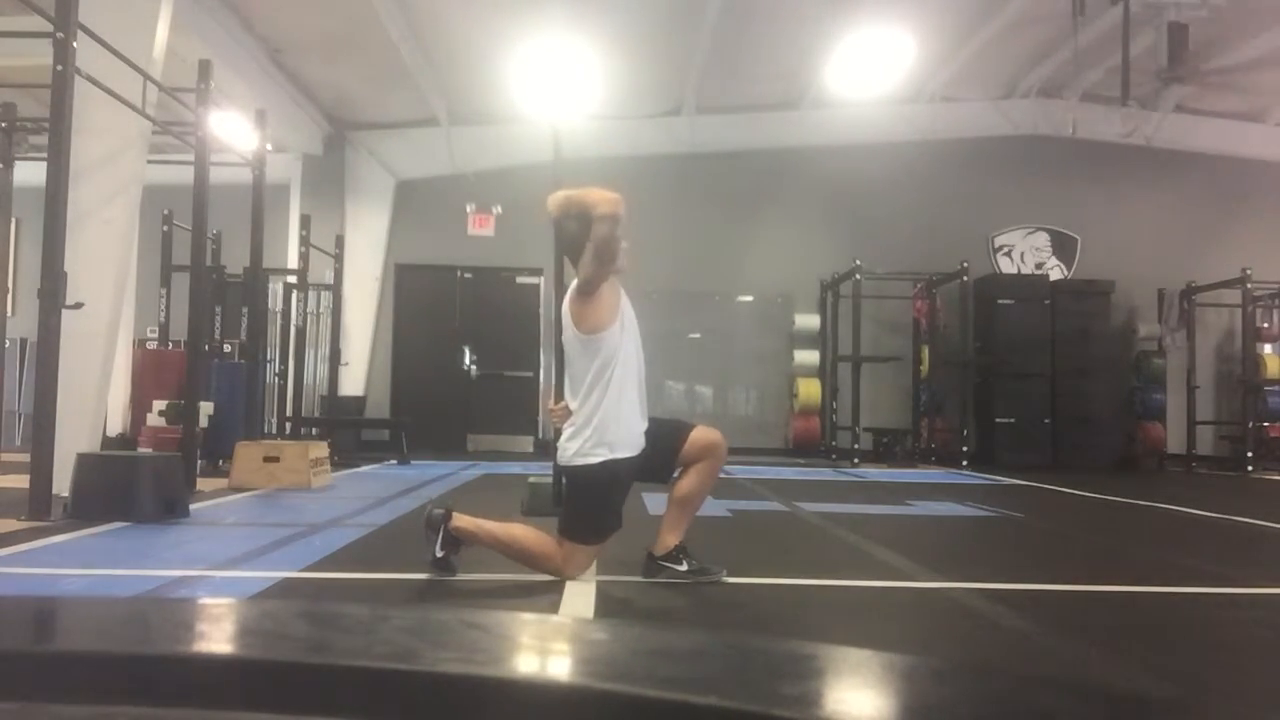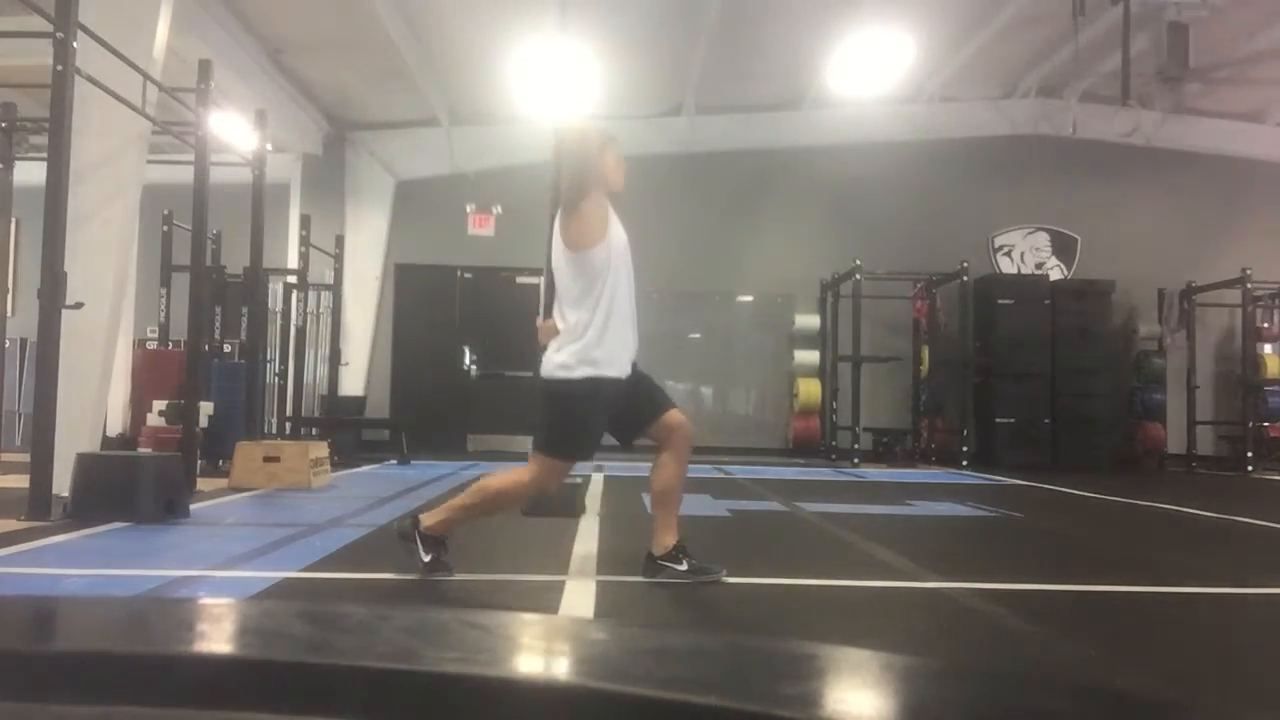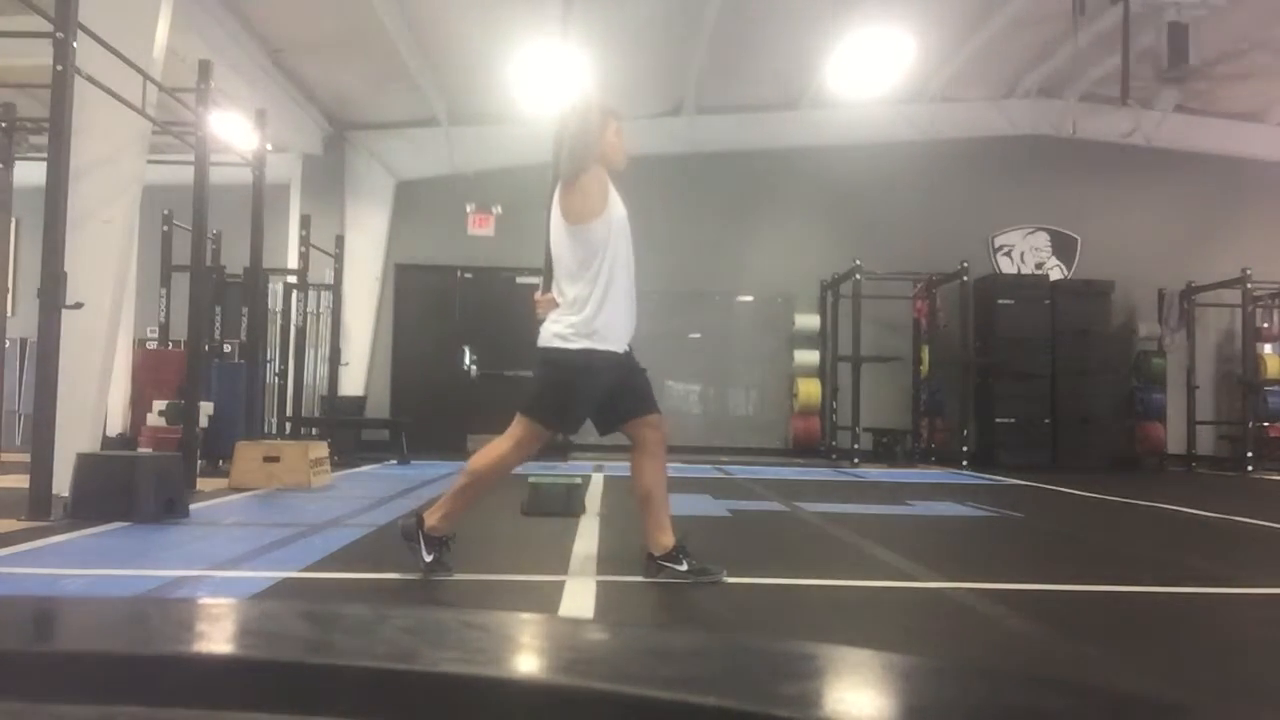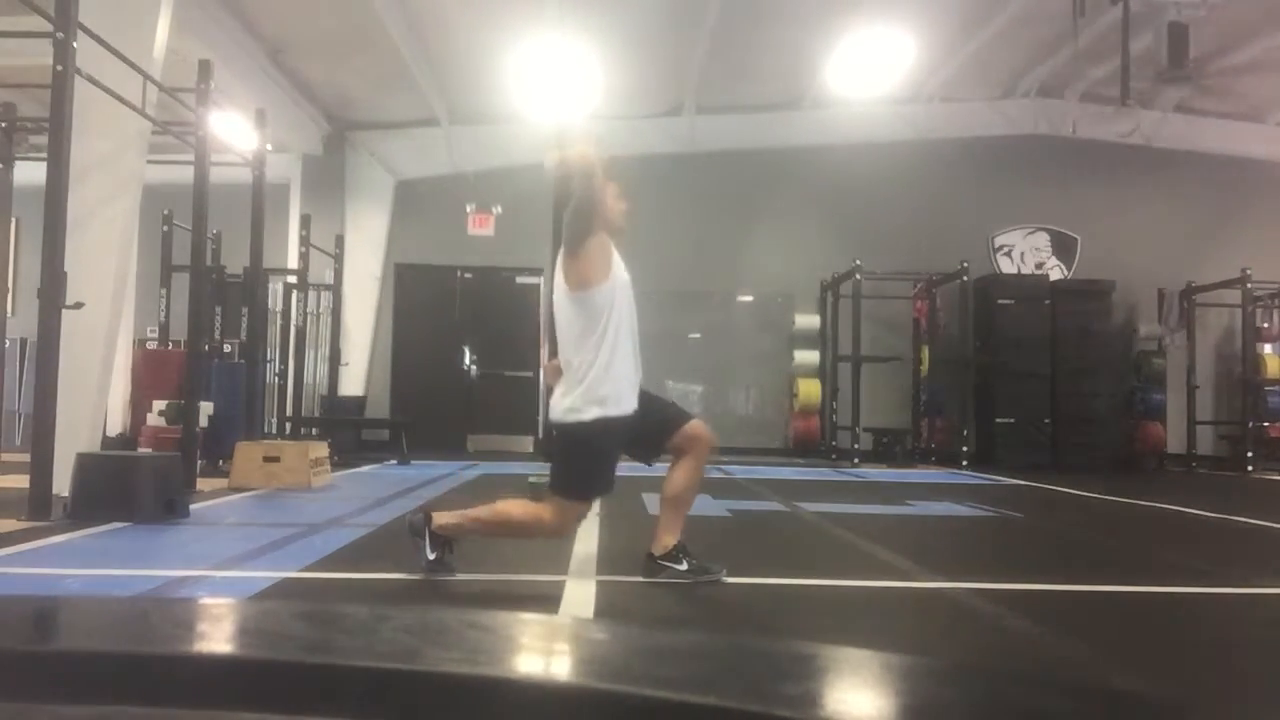
dt=0.5s
person 1, frame 1
left shoulder: (599, 294)
right shoulder: (592, 290)
right elbow: (609, 208)
right wrist: (565, 202)
left hip: (621, 435)
right hip: (600, 450)
left knee: (711, 446)
right knee: (568, 563)
left ankle: (665, 554)
right ankle: (452, 524)
person 1, frame 2
left shoulder: (593, 213)
right shoulder: (584, 207)
right elbow: (581, 144)
left hip: (610, 368)
right hip: (581, 374)
left knee: (677, 431)
right knee: (540, 478)
left ankle: (664, 553)
right ankle: (427, 527)
person 1, frame 3
left shoulder: (593, 188)
right shoulder: (584, 181)
right elbow: (582, 124)
left hip: (605, 345)
right hip: (577, 348)
left knee: (651, 433)
right knee: (521, 441)
left ankle: (664, 554)
right ankle: (430, 525)
person 1, frame 4
left shoulder: (594, 256)
right shoulder: (585, 249)
right elbow: (584, 190)
right wrist: (586, 171)
left hip: (617, 400)
right hip: (591, 412)
left knee: (698, 439)
right knee: (557, 520)
left ankle: (665, 553)
right ankle: (437, 525)
